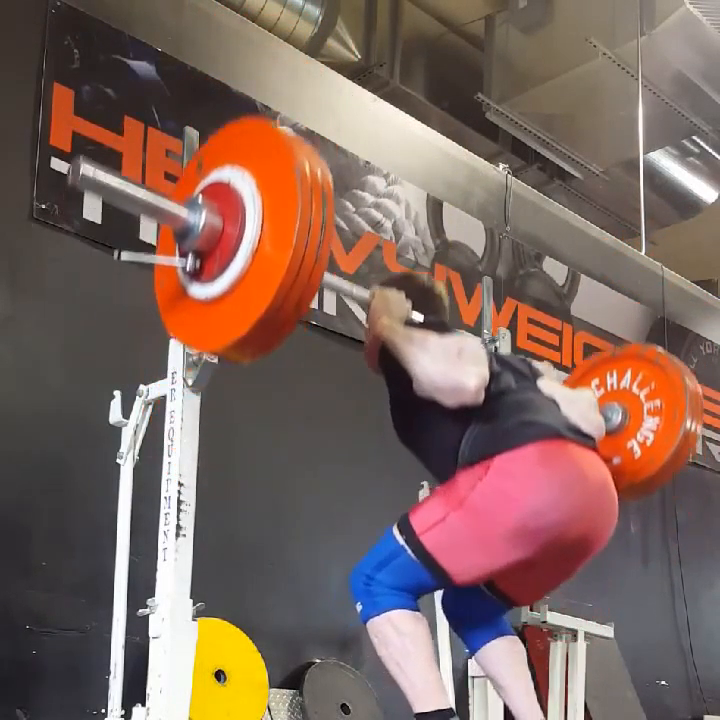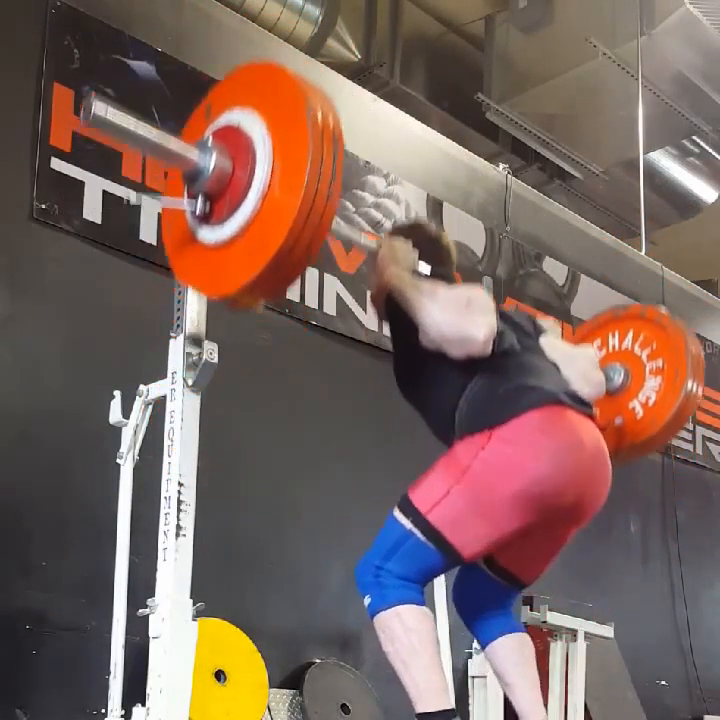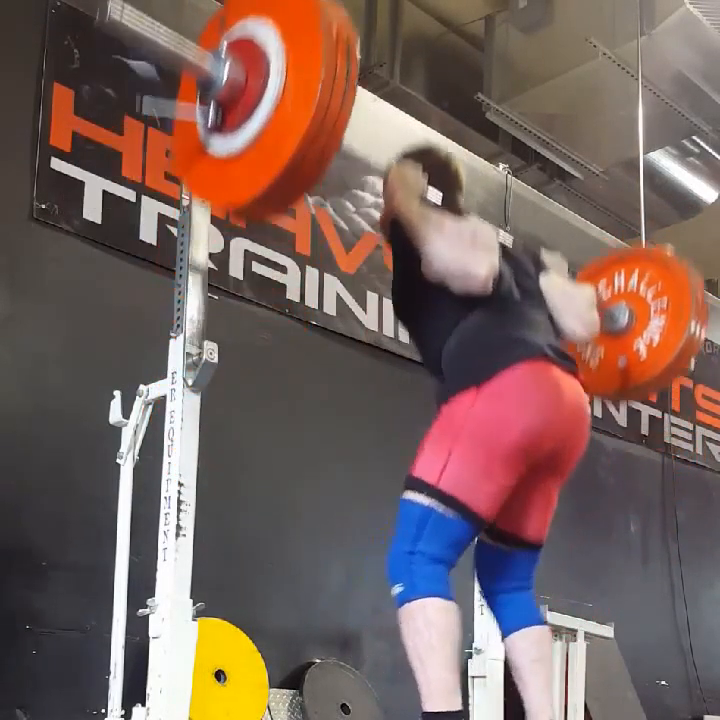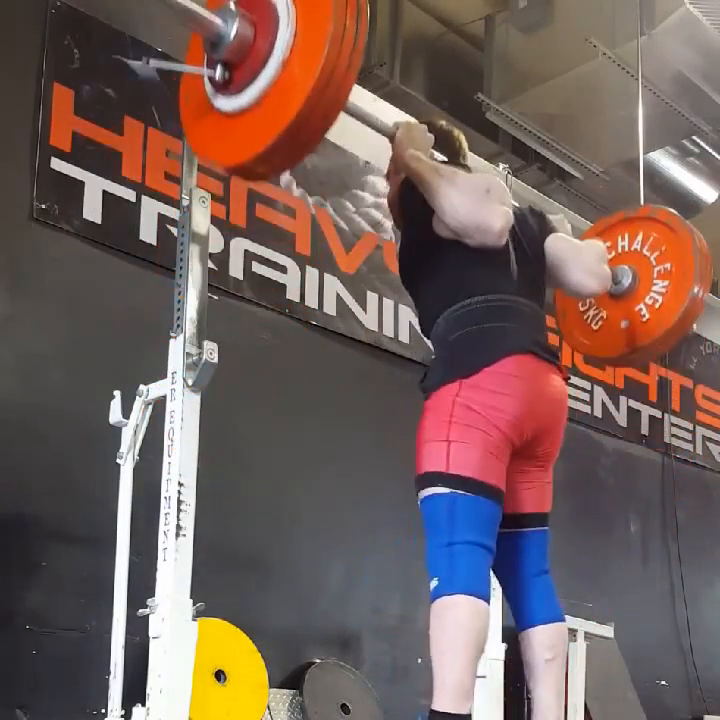
dt=0.2s
person 1, frame 1
left shoulder: (418, 344)
right shoulder: (503, 359)
left elbow: (464, 382)
right elbow: (591, 420)
left wrist: (390, 327)
right wrist: (547, 387)
left hip: (533, 478)
right hip: (596, 495)
left knee: (378, 583)
right knee: (471, 606)
person 1, frame 2
left shoulder: (419, 296)
right shoulder: (508, 314)
left elbow: (472, 332)
right elbow: (590, 381)
left wrist: (396, 278)
right wrist: (547, 341)
left hip: (527, 442)
right hip: (587, 458)
left knee: (385, 573)
right knee: (481, 596)
person 1, frame 3
left shoulder: (421, 231)
right shoulder: (506, 245)
left elbow: (472, 268)
right elbow: (583, 324)
left wrist: (406, 205)
right wrist: (555, 276)
left hip: (505, 392)
right hip: (564, 405)
left knee: (417, 559)
right knee: (507, 579)
person 1, frame 4
left shoulder: (427, 191)
right shoulder: (525, 217)
left elbow: (490, 218)
right elbow: (594, 275)
left wrist: (415, 159)
right wrist: (564, 238)
left hip: (483, 378)
right hip: (540, 387)
left knee: (457, 555)
right knee: (526, 568)
